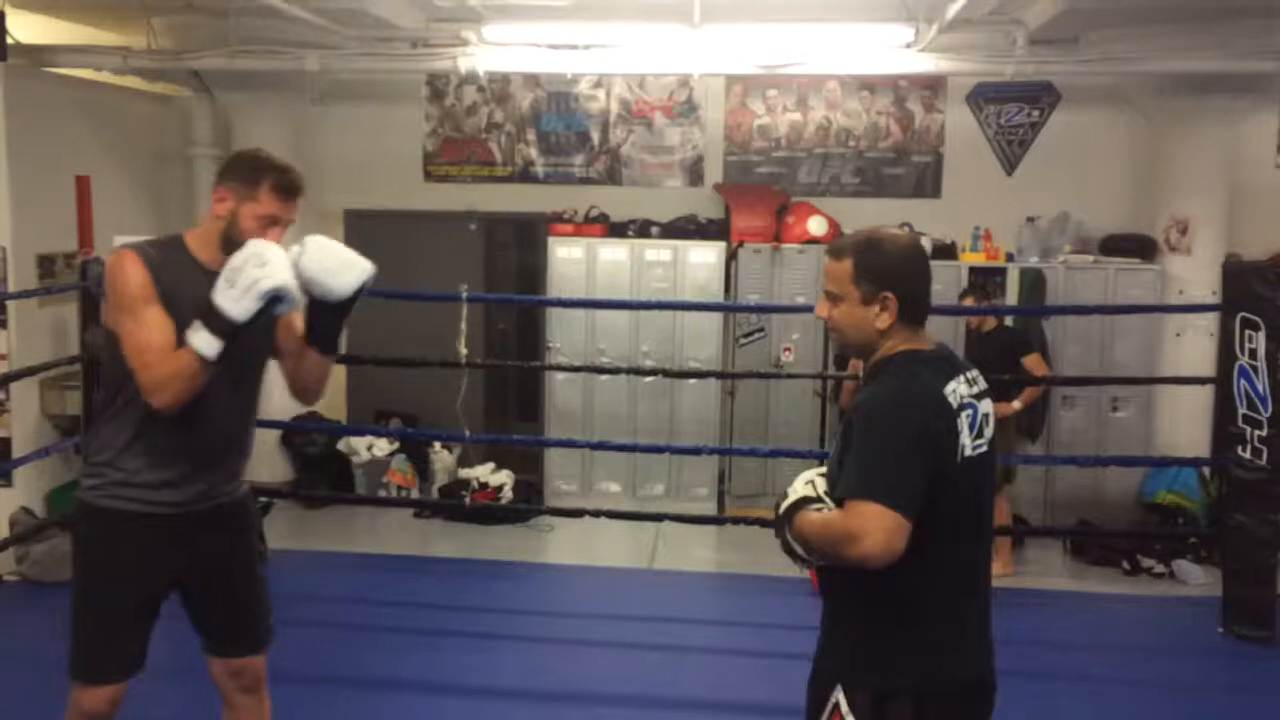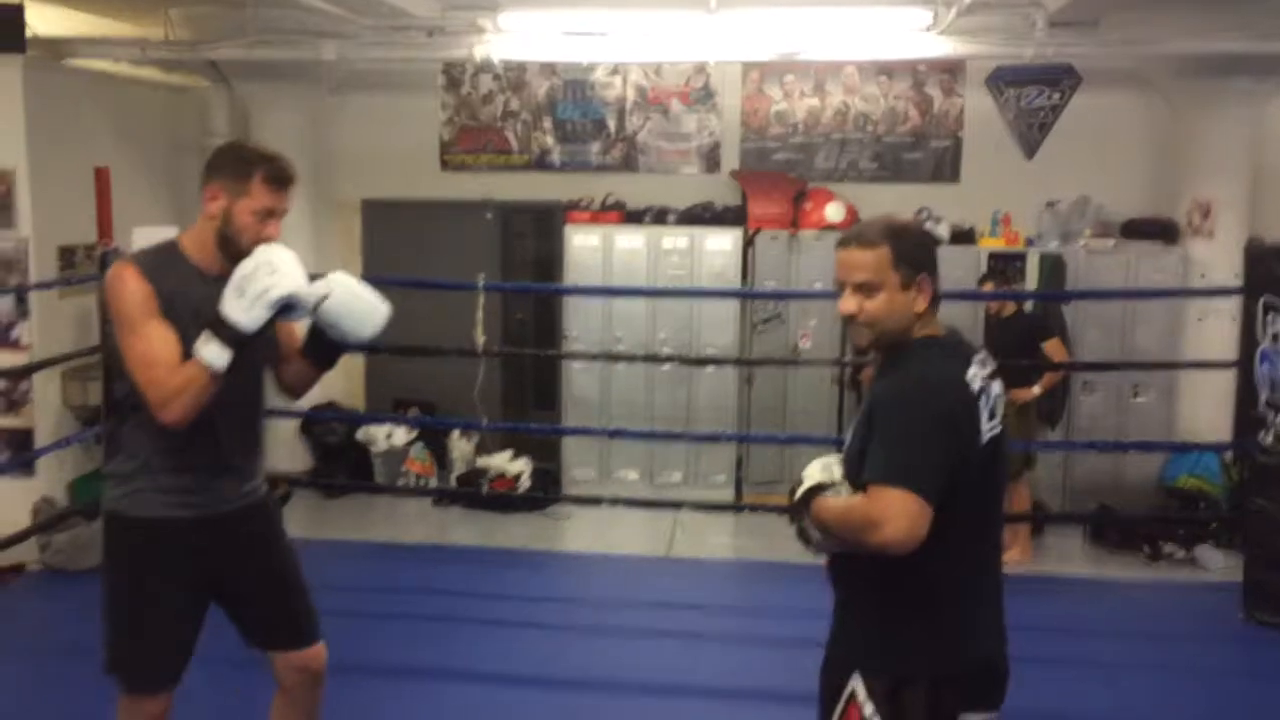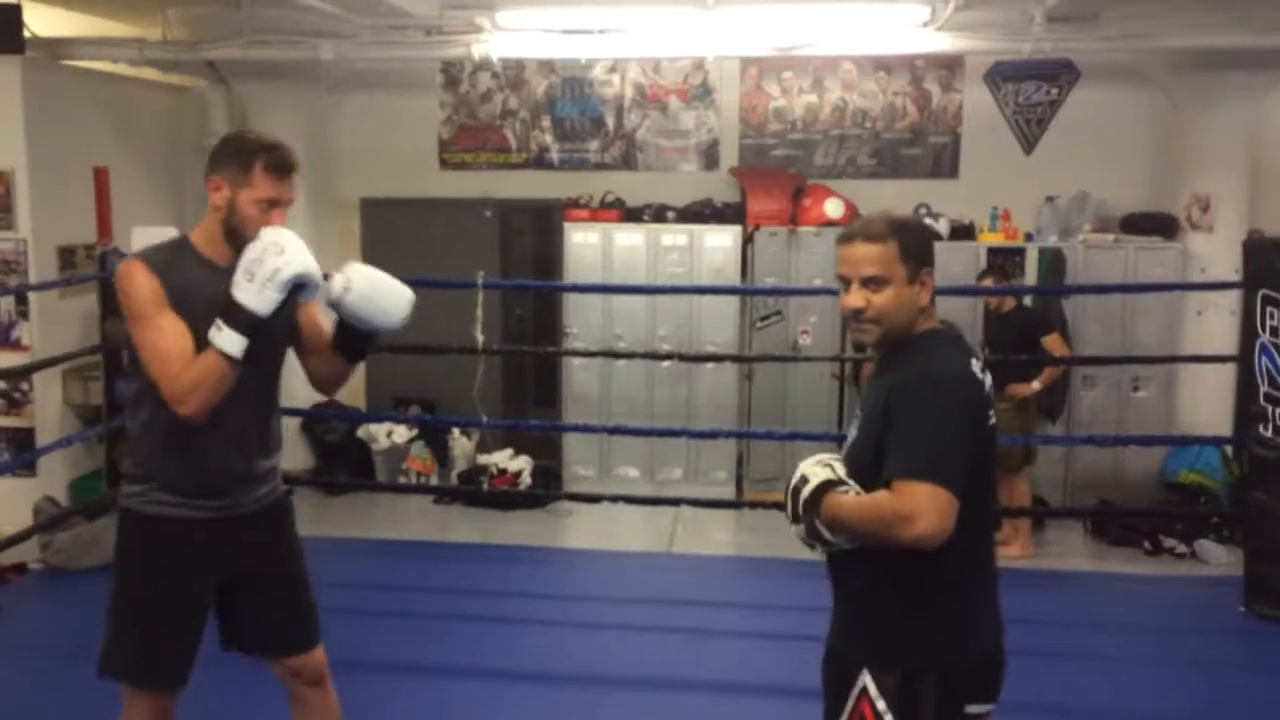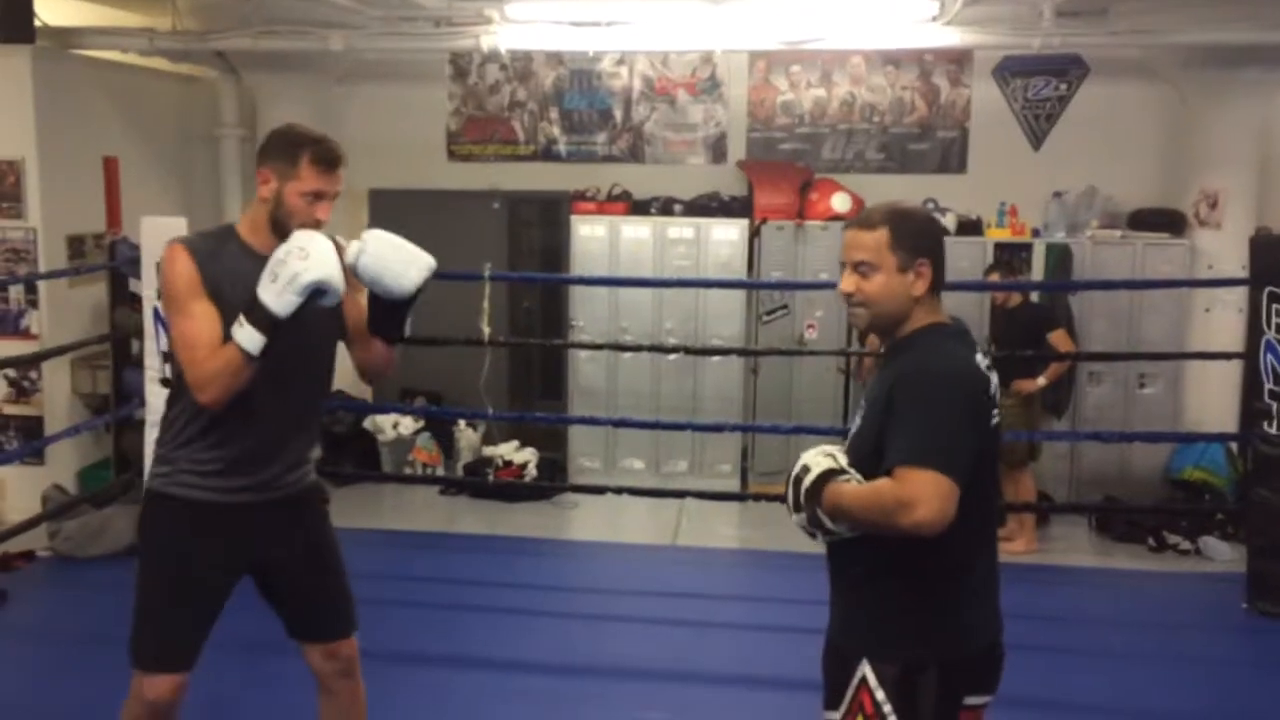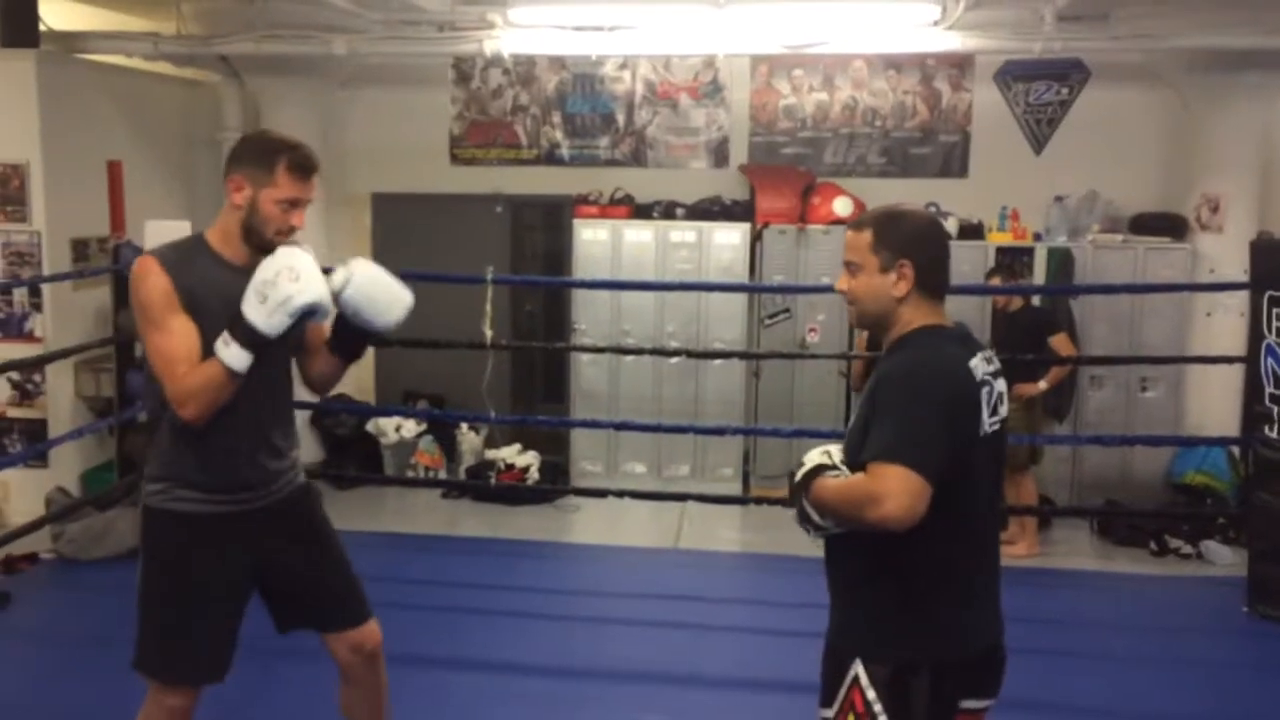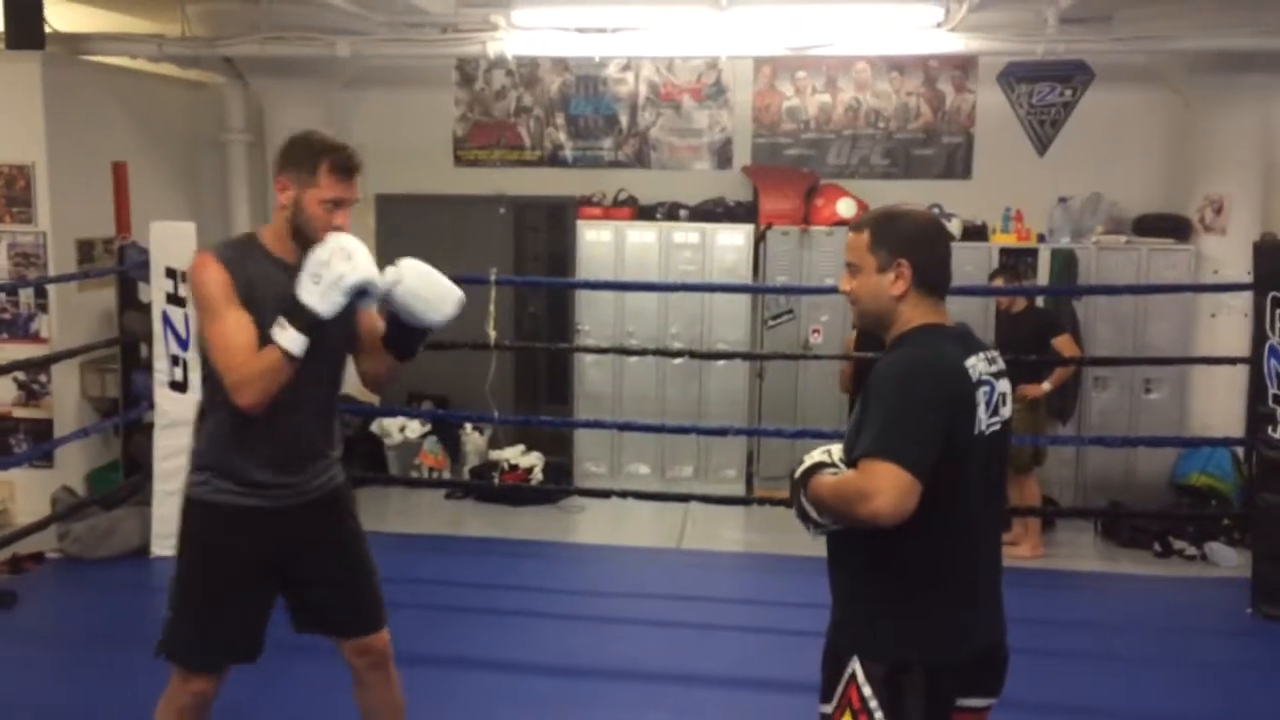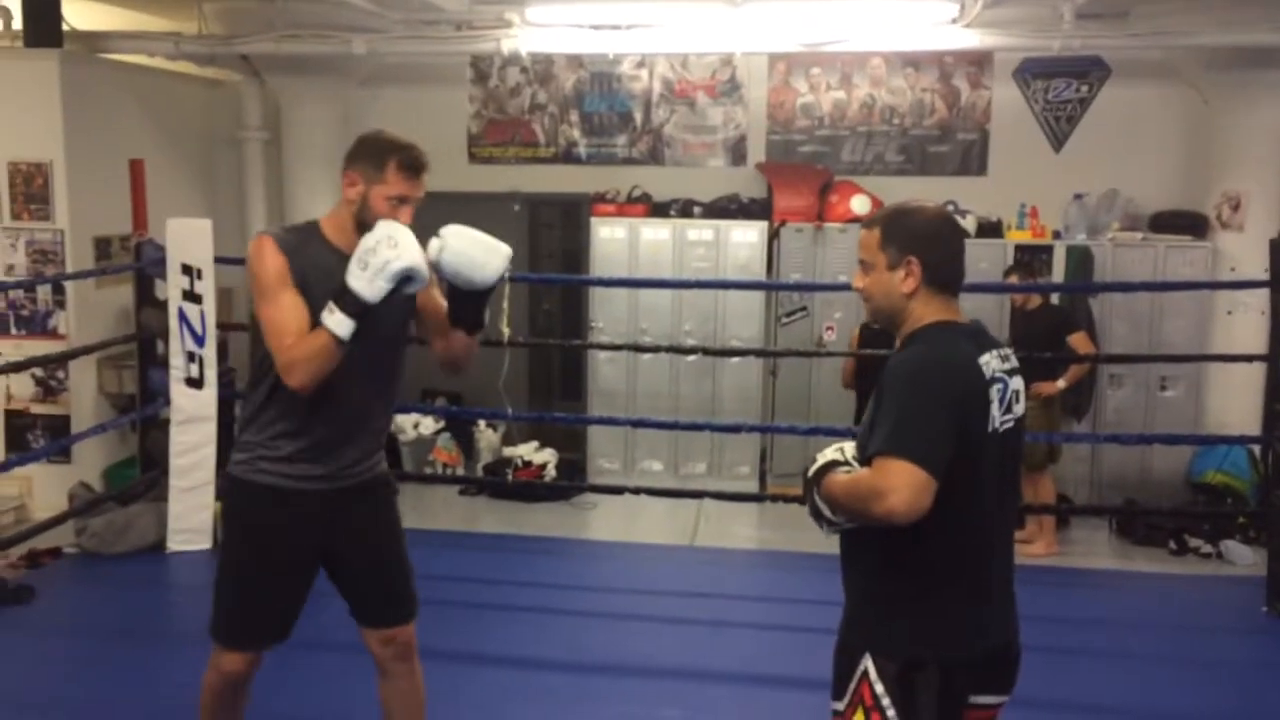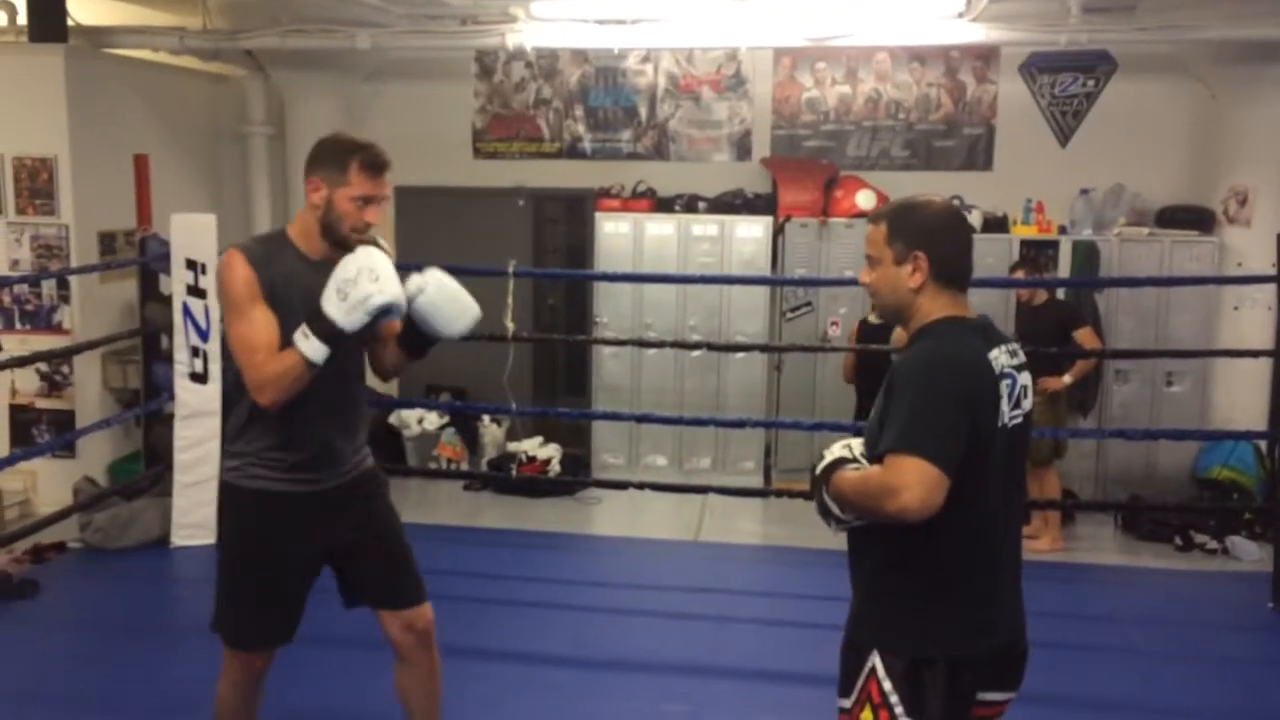
dt=0.3s
person 1, frame 1
left shoulder: (267, 279)
right shoulder: (137, 268)
left elbow: (307, 388)
right elbow: (162, 391)
left wrist: (328, 314)
right wrist: (224, 313)
left hip: (217, 504)
right hip: (127, 507)
left knee: (245, 674)
person 1, frame 2
left shoulder: (265, 277)
right shoulder: (136, 280)
left elbow: (291, 383)
right elbow: (172, 406)
left wrist: (330, 337)
right wrist: (234, 324)
left hip: (240, 504)
right hip: (153, 516)
left knee: (304, 663)
person 1, frame 3
left shoulder: (279, 271)
right shoulder: (147, 275)
left elbow: (325, 379)
right elbow: (188, 399)
left wrist: (356, 331)
right wrist: (245, 311)
left hip: (256, 507)
right hip: (167, 517)
left knee: (307, 670)
person 1, frame 4
left shoulder: (332, 261)
right shoulder: (190, 260)
left elbow: (375, 369)
right elbow: (208, 388)
left wrist: (391, 305)
right wrist: (266, 310)
left hip: (288, 492)
right hip: (195, 499)
left knee: (338, 656)
person 1, frame 5
left shoulder: (290, 270)
right shoulder: (160, 273)
left elbow: (318, 378)
right elbow: (189, 402)
left wrist: (355, 334)
right wrist: (252, 327)
left hip: (282, 498)
right hip: (191, 515)
left knee: (362, 646)
person 1, frame 6
left shoulder: (347, 265)
right shoulder: (218, 269)
left elbow: (376, 376)
right elbow: (247, 390)
left wrist: (409, 327)
right wrist: (308, 309)
left hip: (316, 495)
right hip: (229, 504)
left knee: (371, 649)
person 1, frame 7
left shoulder: (409, 260)
right shoulder: (276, 252)
left elbow: (455, 356)
right elbow: (298, 372)
left wrist: (472, 294)
right wrist: (356, 295)
left hip: (358, 482)
right hip: (271, 484)
left knee: (396, 642)
right knee: (235, 659)
person 1, frame 8
left shoulder: (365, 262)
right shoulder: (246, 266)
left elbow: (385, 365)
right elbow: (266, 388)
left wrist: (421, 329)
right wrist: (331, 321)
left hip: (349, 478)
right hip: (264, 489)
left knee: (415, 626)
right knee: (249, 655)
person 2, frame 1
left shoulder: (891, 404)
right shoulder: (958, 378)
left elbow: (872, 540)
left wrist: (797, 518)
right wrist: (838, 494)
left hip: (887, 673)
person 2, frame 2
left shoulder: (915, 389)
right shoulder: (963, 361)
left elbow: (893, 525)
left wrist: (815, 504)
right wrist: (848, 488)
left hip: (901, 658)
person 2, frame 3
left shoulder: (925, 382)
right shoulder: (939, 357)
left elbow: (921, 518)
left wrist: (822, 503)
right wrist: (846, 481)
left hip: (905, 652)
person 2, frame 4
left shoulder: (928, 374)
right shoulder: (946, 351)
left elbow: (921, 506)
left wrist: (825, 493)
right wrist: (850, 475)
left hip: (904, 645)
person 2, frame 5
left shoulder: (915, 374)
right shoulder: (964, 355)
left elbow: (892, 502)
left wrist: (815, 486)
right wrist: (846, 475)
left hip: (900, 646)
person 2, frame 6
left shoulder: (910, 371)
right shoulder: (976, 357)
left elbow: (882, 499)
left wrist: (813, 484)
right wrist: (846, 476)
left hip: (899, 645)
person 2, frame 7
left shoulder: (923, 368)
right shoulder: (990, 354)
left elbow: (897, 497)
left wrist: (828, 482)
right wrist: (861, 471)
left hip: (911, 642)
person 2, frame 8
left shoulder: (932, 364)
right shoulder: (996, 348)
left elbow: (909, 494)
left wrist: (838, 481)
right wrist: (873, 464)
left hip: (918, 639)
person 3, frame 1
left shoulder: (1011, 337)
right shoulder: (973, 338)
left elbow: (1042, 375)
left wrist: (1015, 405)
left hip: (998, 421)
left knee: (997, 489)
left ankle: (1004, 559)
right ankle: (988, 547)
person 3, frame 2
left shoulder: (1030, 322)
right shoulder: (992, 323)
left elbow: (1062, 360)
left wrist: (1035, 390)
left hip: (1017, 407)
left knee: (1017, 475)
left ankle: (1023, 545)
right ankle: (1008, 533)
person 3, frame 3
left shoulder: (1030, 317)
right shoulder: (991, 319)
left elbow: (1062, 355)
left wrist: (1035, 385)
left hip: (1016, 401)
right hip: (993, 400)
left knee: (1016, 470)
right knee: (1000, 468)
left ankle: (1024, 540)
right ankle: (1008, 528)
person 3, frame 4
left shoulder: (1036, 313)
right shoulder: (998, 314)
left elbow: (1068, 351)
left wrist: (1040, 381)
left hip: (1021, 398)
right hip: (998, 396)
left knee: (1021, 466)
right knee: (1004, 464)
left ankle: (1028, 536)
right ankle: (1012, 524)
person 3, frame 5
left shoulder: (1037, 316)
right shoulder: (999, 317)
left elbow: (1069, 354)
left wrist: (1041, 385)
left hip: (1022, 401)
left knee: (1022, 469)
right knee: (1006, 467)
left ankle: (1030, 539)
right ankle: (1014, 527)
person 3, frame 6
left shoulder: (1041, 318)
right shoulder: (1002, 318)
left elbow: (1073, 356)
left wrist: (1045, 386)
left hip: (1026, 402)
left knee: (1026, 470)
right knee: (1010, 468)
left ankle: (1034, 540)
right ankle: (1018, 529)
person 3, frame 7
left shoulder: (1056, 315)
right shoulder: (1017, 315)
left elbow: (1088, 353)
left wrist: (1060, 383)
left hip: (1041, 400)
left knee: (1040, 468)
right knee: (1024, 466)
left ankle: (1049, 538)
right ankle: (1032, 527)
person 3, frame 8
left shoulder: (1062, 310)
right shoulder: (1023, 310)
left elbow: (1094, 349)
left wrist: (1066, 379)
left hip: (1047, 396)
left knee: (1045, 463)
right knee: (1029, 462)
left ankle: (1054, 534)
right ankle: (1037, 522)
